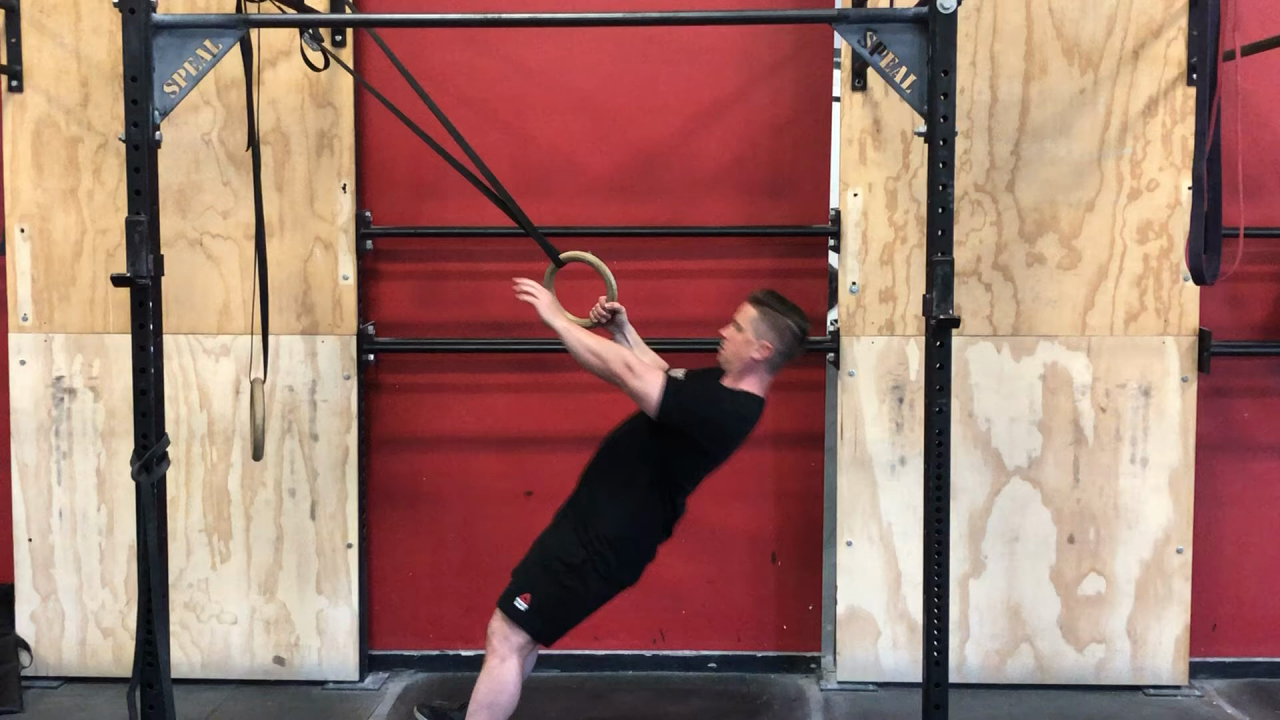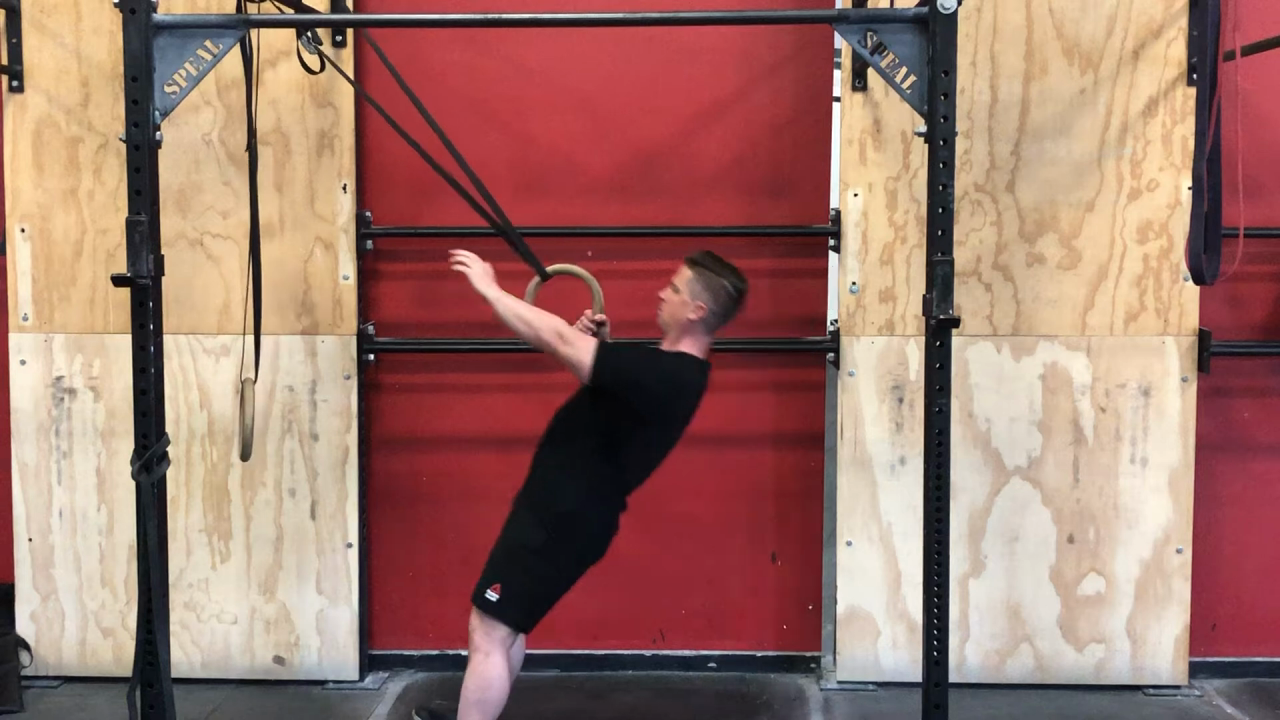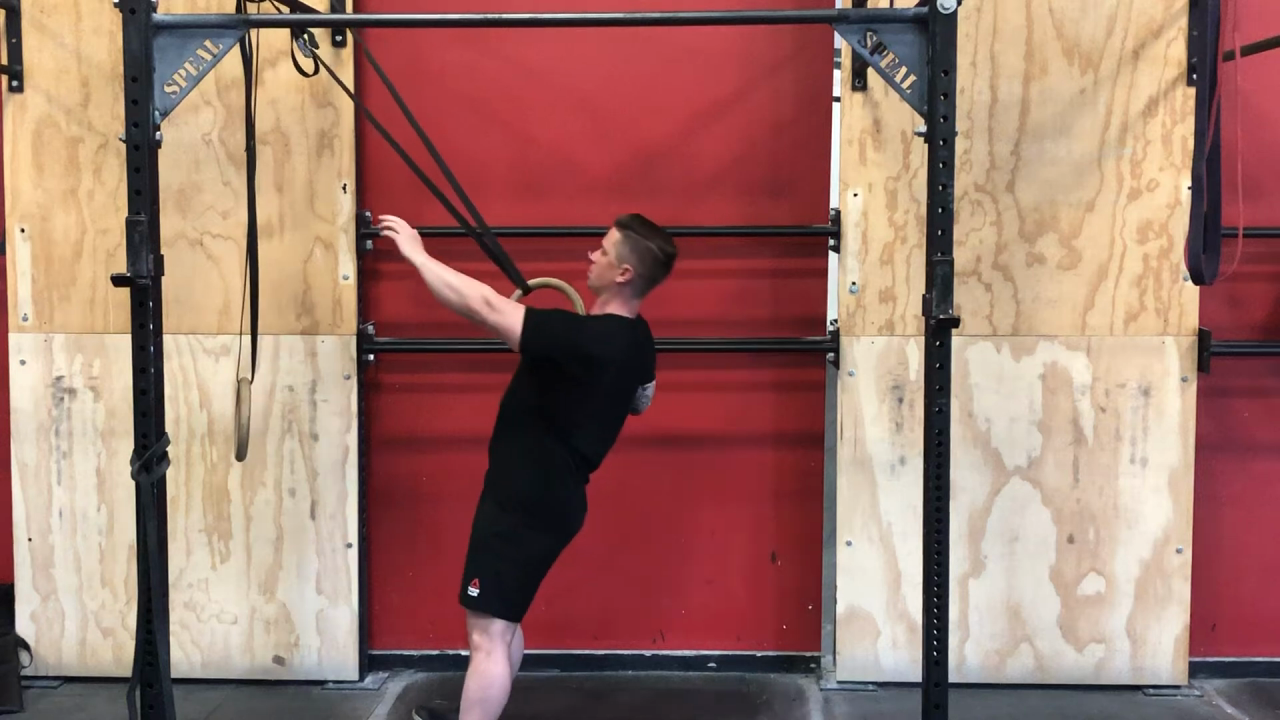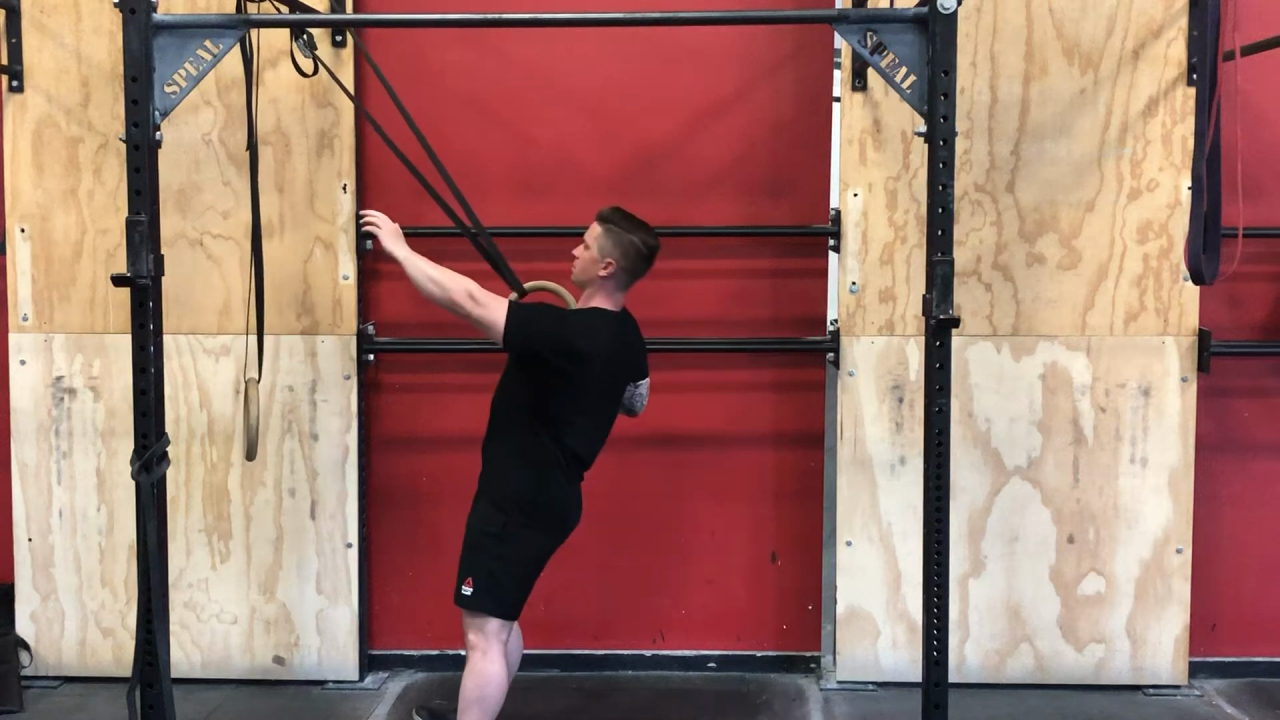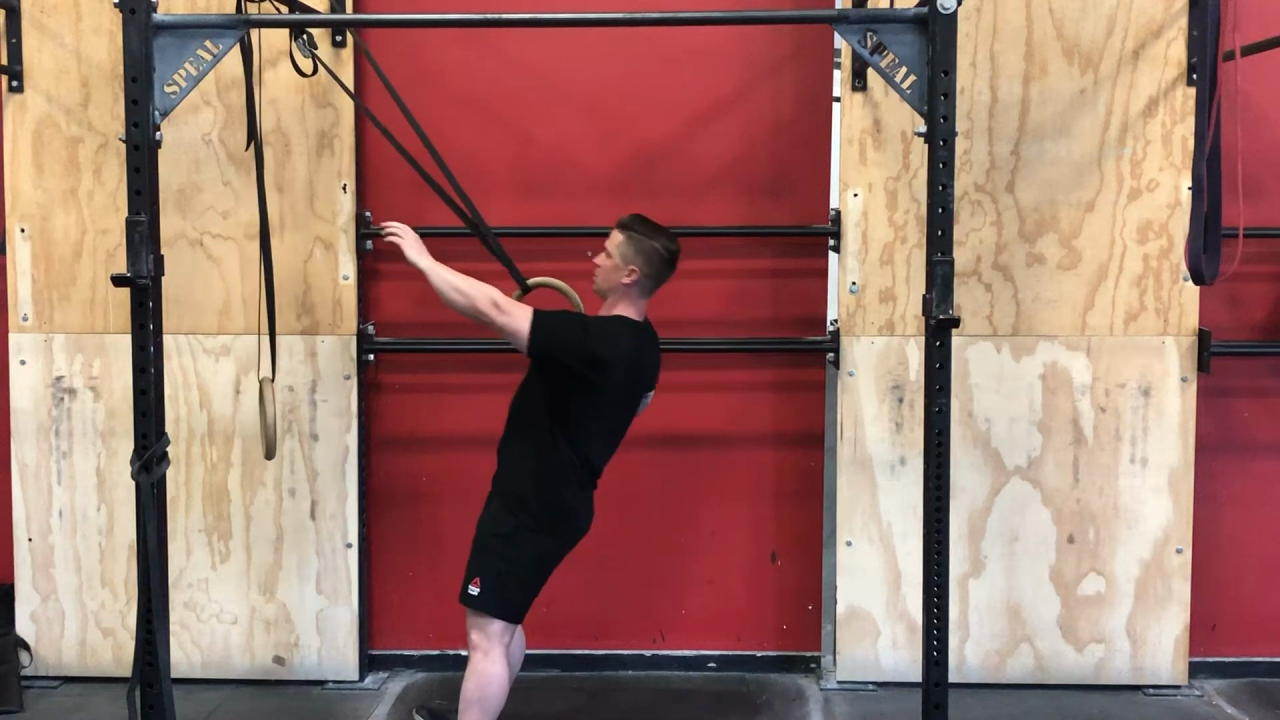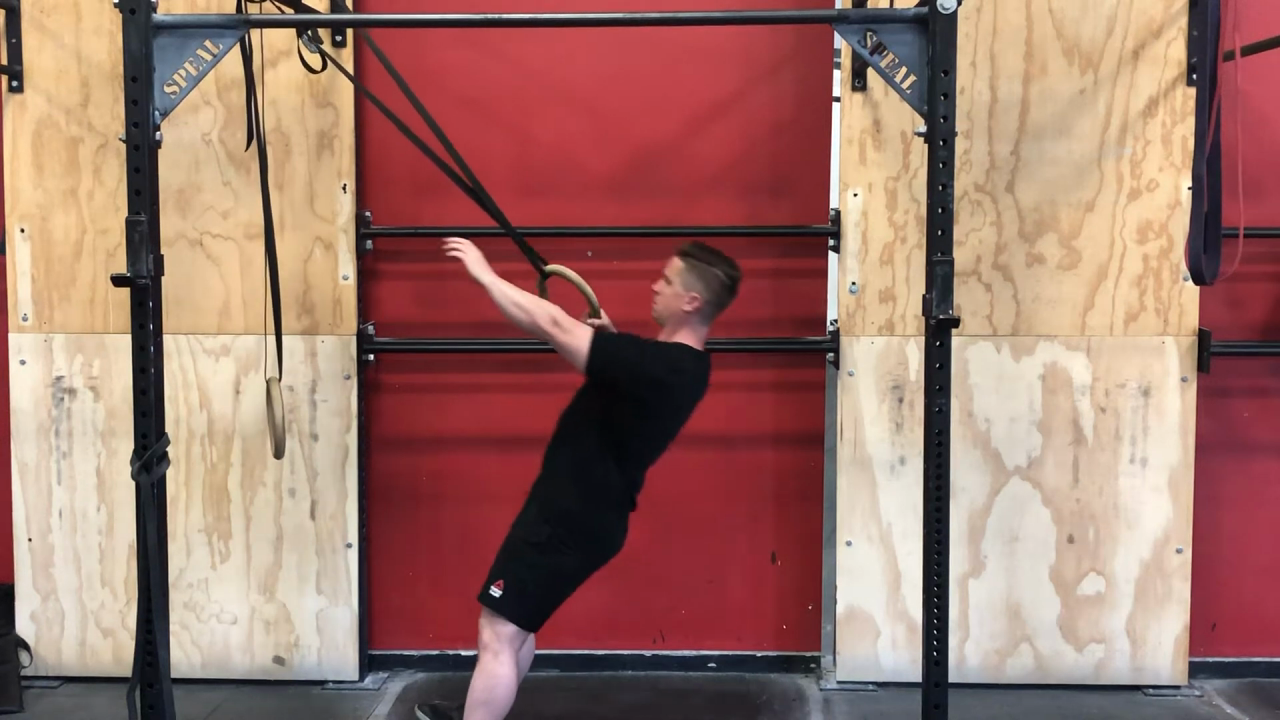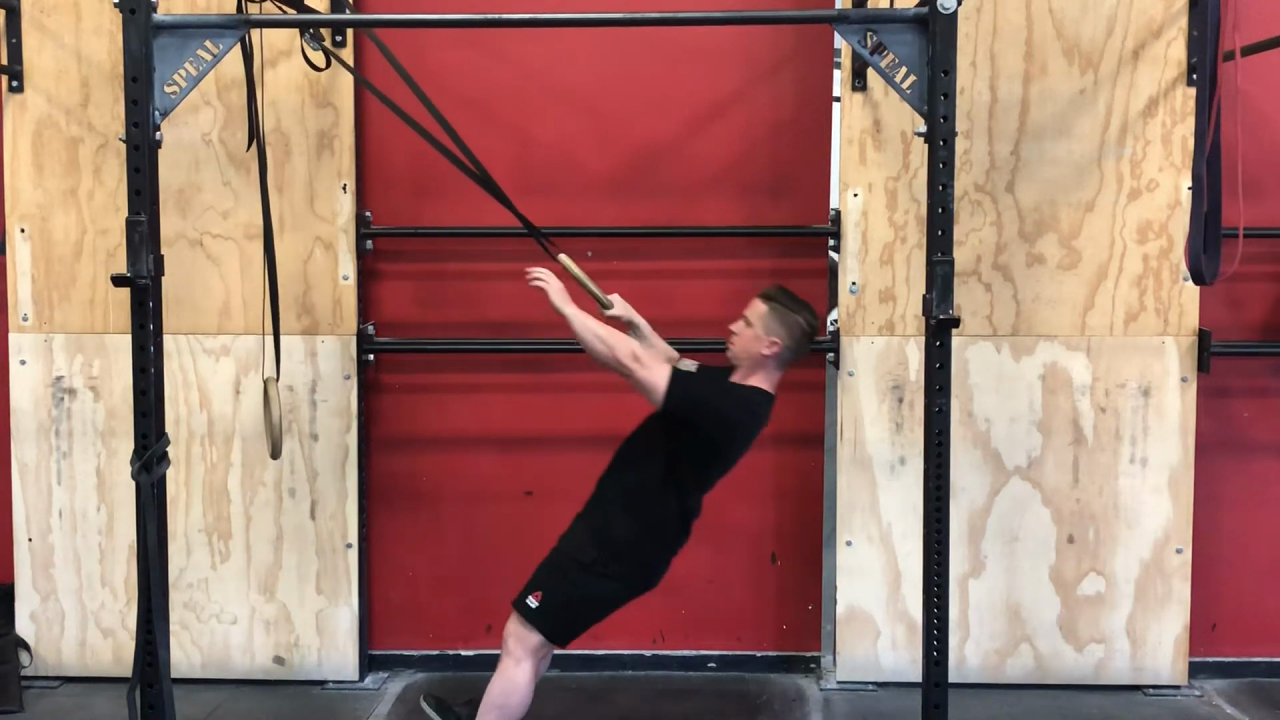
dt=0.3s
person 1, frame 1
left shoulder: (720, 413)
right shoulder: (724, 390)
left elbow: (627, 372)
right elbow: (662, 377)
left wrist: (555, 316)
right wrist: (622, 329)
left hip: (601, 540)
right hip: (598, 523)
left knee: (506, 639)
right knee: (521, 630)
person 1, frame 2
left shoulder: (664, 376)
right shoulder: (677, 366)
left elbow: (559, 340)
left wrist: (489, 288)
right wrist: (604, 342)
left hip: (561, 518)
right hip: (565, 508)
left knee: (489, 633)
right knee: (504, 625)
person 1, frame 3
left shoulder: (586, 340)
right shoulder: (634, 338)
left elbow: (485, 306)
right elbow: (640, 401)
left wrist: (417, 254)
left hip: (527, 501)
right hip: (546, 495)
left knee: (489, 633)
right knee: (503, 622)
person 1, frame 4
left shoulder: (571, 332)
right shoulder: (623, 334)
left elbow: (469, 300)
right elbow: (636, 403)
left wrist: (399, 249)
left hip: (521, 500)
right hip: (540, 495)
left knee: (484, 632)
right knee: (500, 621)
person 1, frame 5
left shoulder: (597, 340)
right shoulder: (637, 342)
left elbow: (494, 309)
right elbow: (640, 404)
left wrist: (422, 258)
left hip: (534, 504)
right hip: (550, 498)
left knee: (486, 632)
right knee: (501, 621)
person 1, frame 6
left shoulder: (658, 367)
right shoulder: (682, 362)
left elbow: (554, 327)
left wrist: (484, 274)
right wrist: (609, 333)
left hip: (570, 517)
right hip: (585, 510)
left knee: (499, 633)
right knee: (516, 624)
person 1, frame 7
left shoulder: (727, 405)
right shoulder: (737, 388)
left elbow: (633, 362)
right elbow: (672, 365)
left wrist: (566, 305)
right wrist: (631, 318)
left hip: (621, 542)
right hip: (623, 527)
left knee: (522, 640)
right knee: (536, 627)
